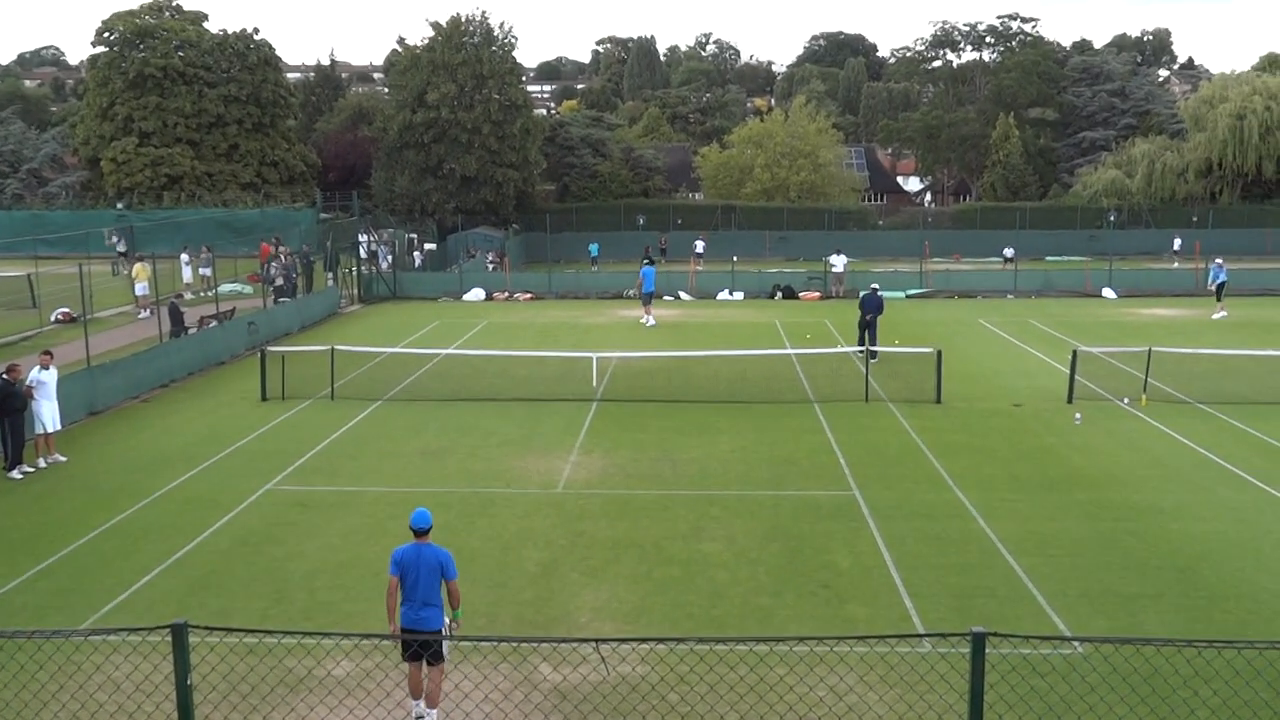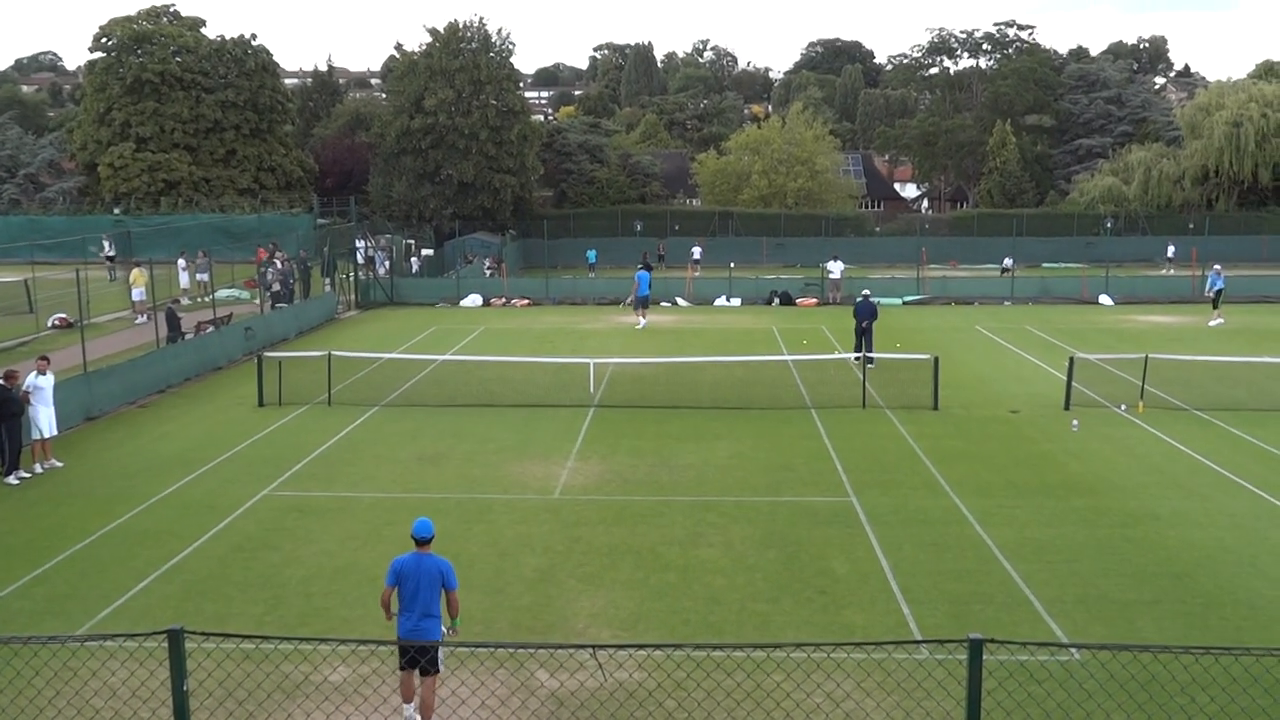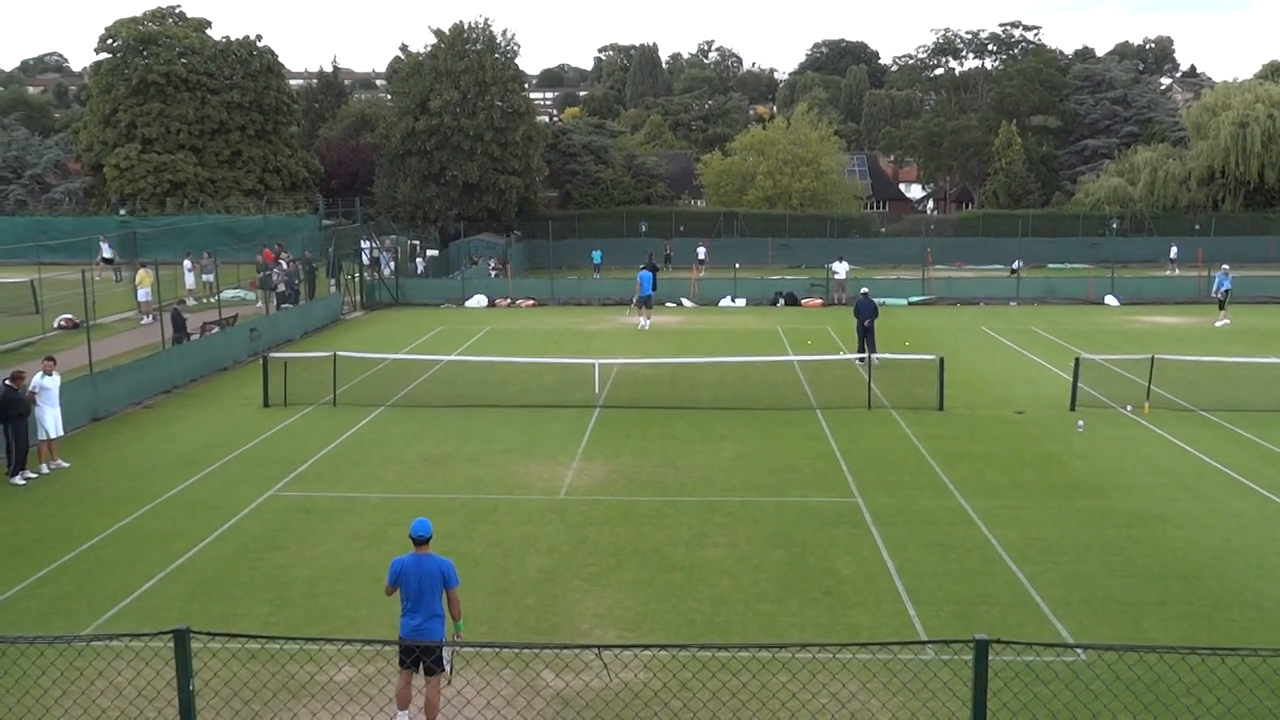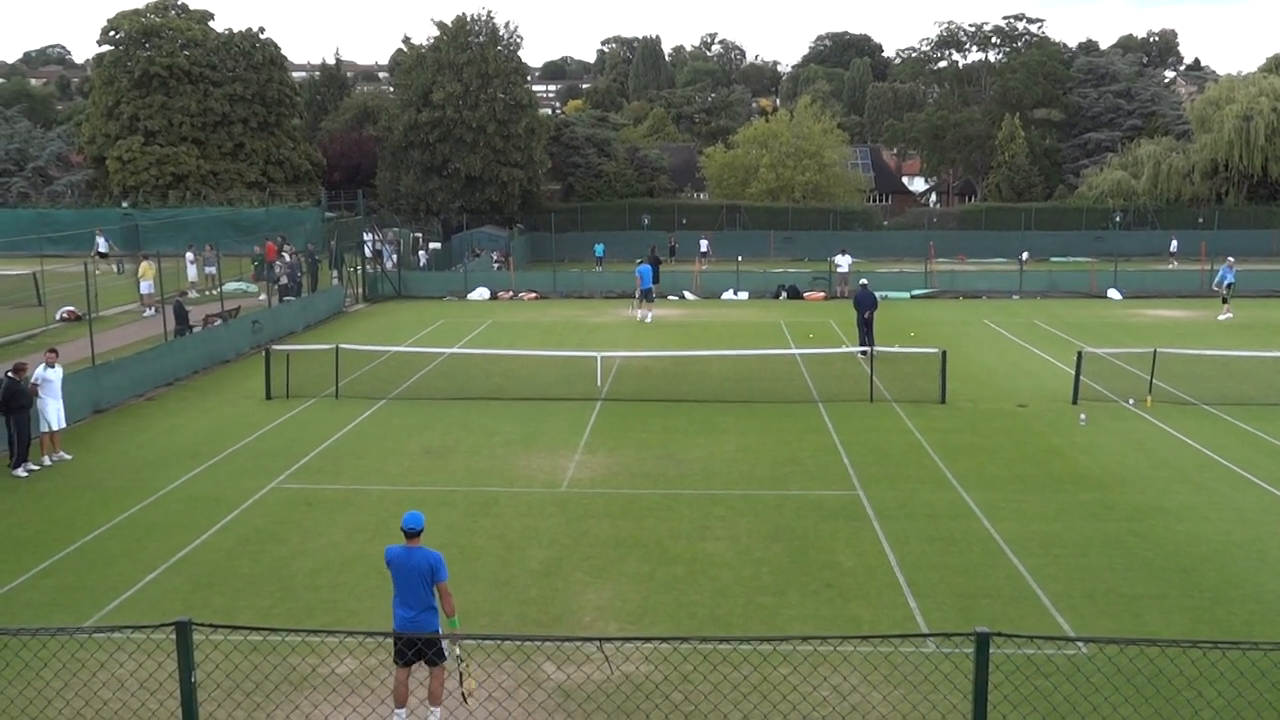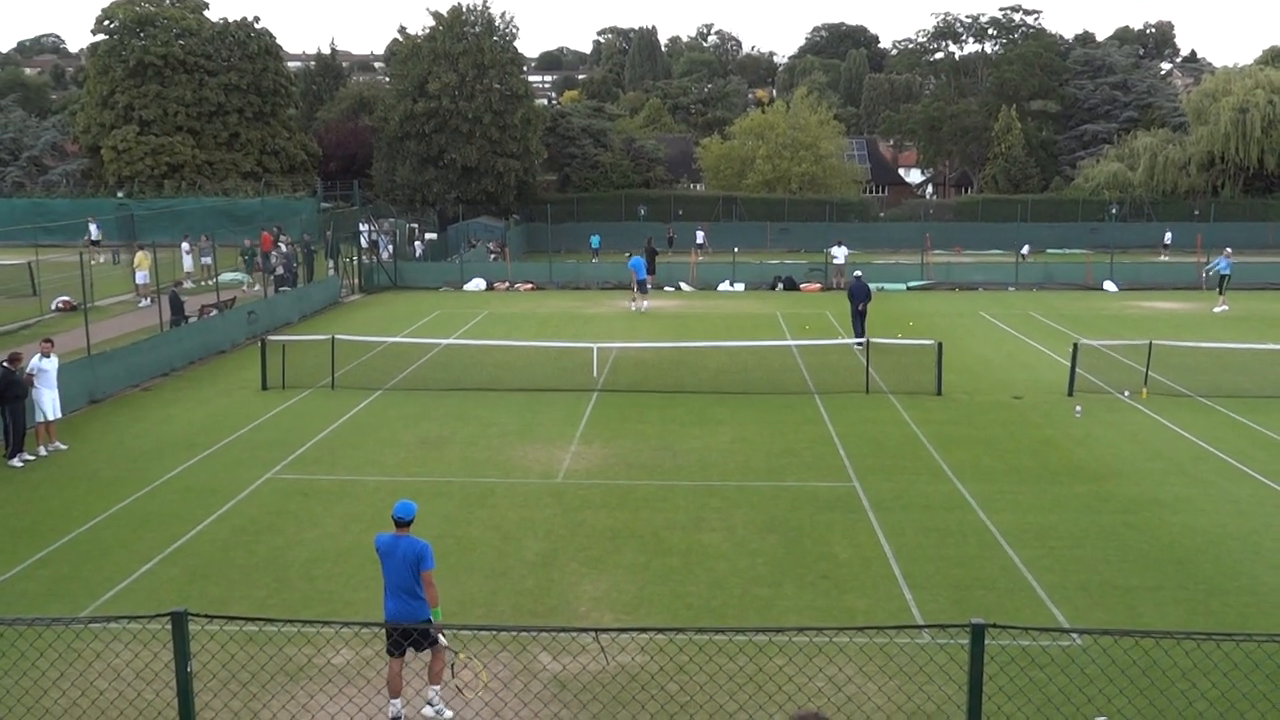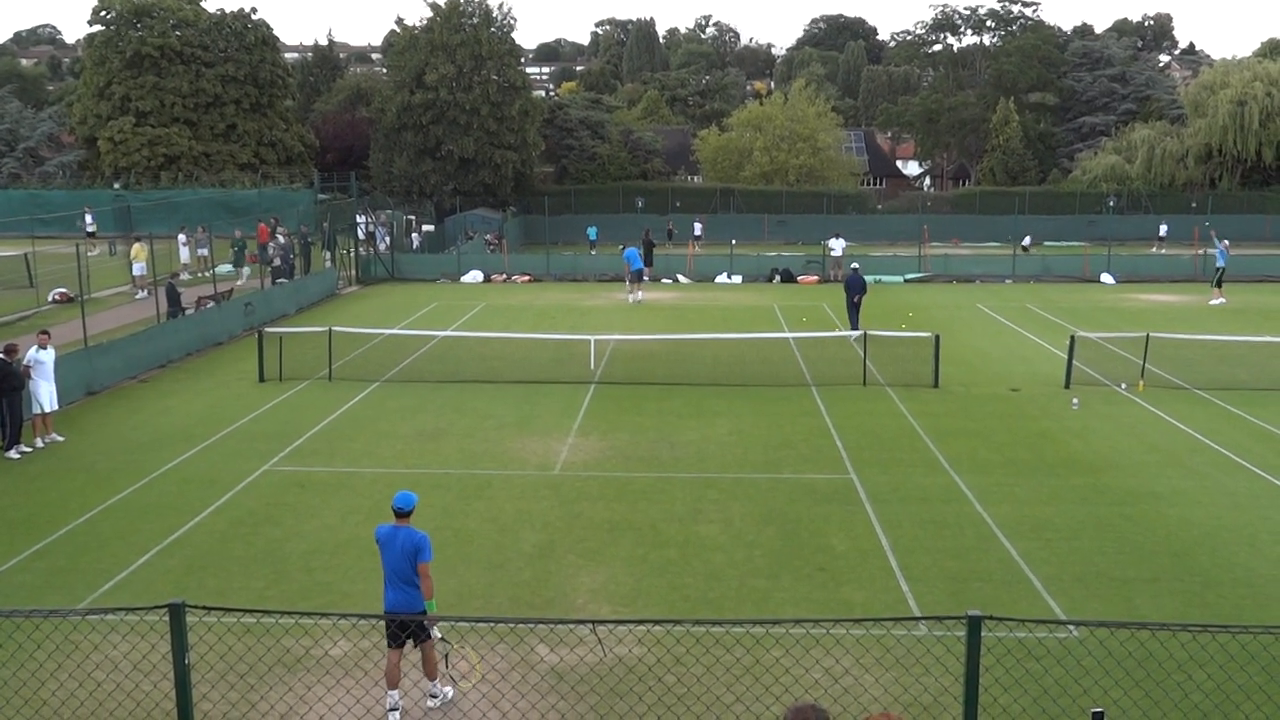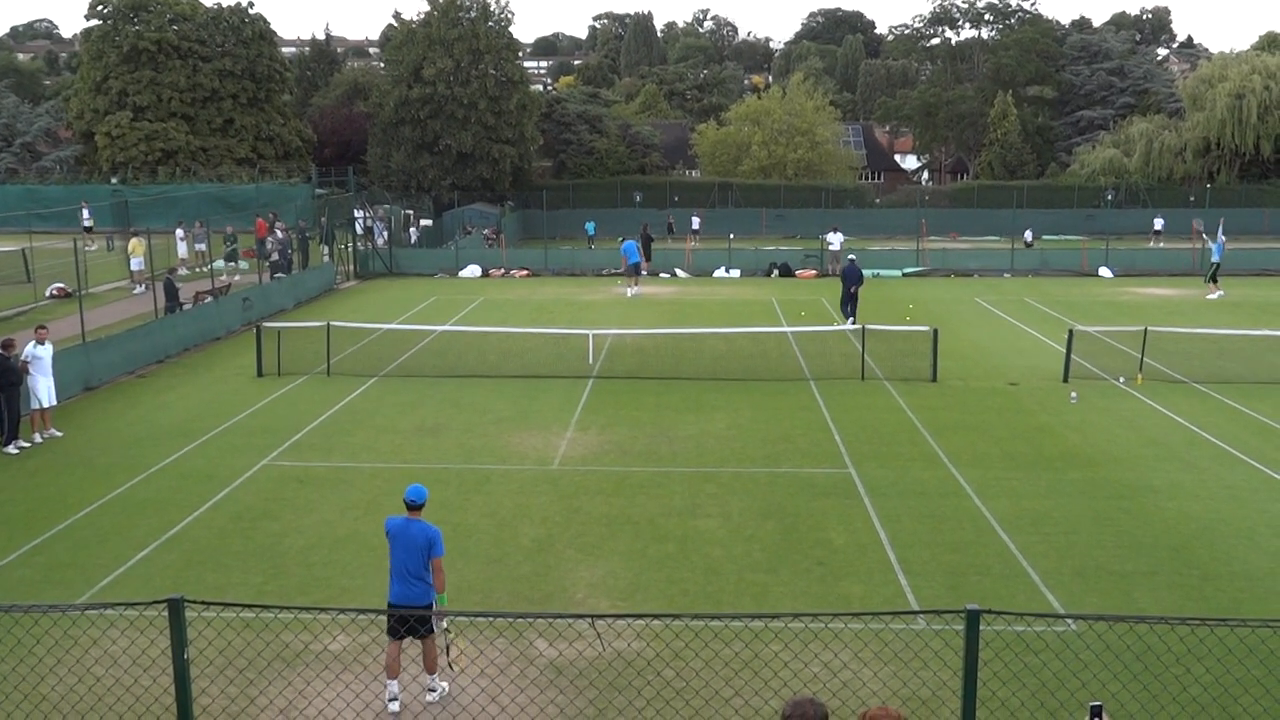
dt=0.2s
person 1, frame 1
left shoulder: (399, 554)
right shoulder: (443, 555)
left elbow: (392, 590)
right elbow: (453, 591)
left wrist: (392, 622)
right wrist: (456, 616)
left hip: (408, 622)
right hip: (433, 623)
left knee: (414, 668)
right knee: (435, 671)
person 1, frame 2
left shoulder: (398, 563)
right shoulder: (443, 566)
left elbow: (385, 597)
right elbow: (452, 601)
left wrist: (388, 613)
right wrist: (454, 623)
left hip: (405, 631)
right hip: (430, 633)
left knee: (406, 673)
right knee: (428, 682)
person 1, frame 3
left shoulder: (398, 564)
right shoulder: (444, 565)
left elbow: (389, 591)
right elbow: (453, 600)
right wrist: (458, 627)
left hip: (407, 633)
right hip: (433, 634)
left knee: (405, 676)
right knee: (433, 683)
person 1, frame 4
left shoulder: (390, 554)
right shoulder: (434, 558)
right elbow: (444, 594)
right wrist: (453, 625)
left hip: (402, 626)
right hip: (428, 626)
left knee: (401, 673)
right knee: (437, 672)
person 1, frame 5
left shoulder: (380, 542)
right shoulder: (421, 547)
right elbow: (428, 584)
right wrist: (436, 617)
left hip: (393, 616)
right hip: (419, 614)
left knee: (395, 663)
right knee: (439, 651)
person 1, frame 6
left shoulder: (380, 533)
right shoulder: (420, 538)
right elbow: (425, 576)
right wrist: (431, 609)
left hip: (392, 606)
right hip: (417, 606)
left knee: (394, 653)
right knee: (427, 649)
right ankle: (435, 694)
person 1, frame 7
left shoulder: (390, 524)
right shoulder: (432, 532)
right elbow: (437, 570)
right wrist: (441, 601)
left hip: (397, 598)
right hip: (422, 599)
left knee: (394, 645)
right knee: (428, 642)
left ankle: (393, 696)
right ankle: (433, 688)
